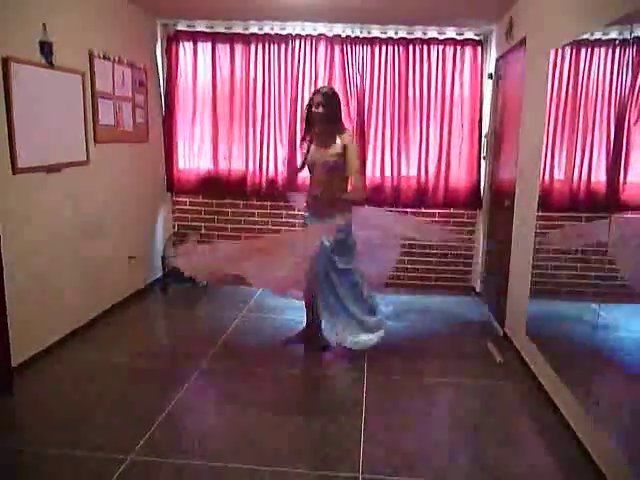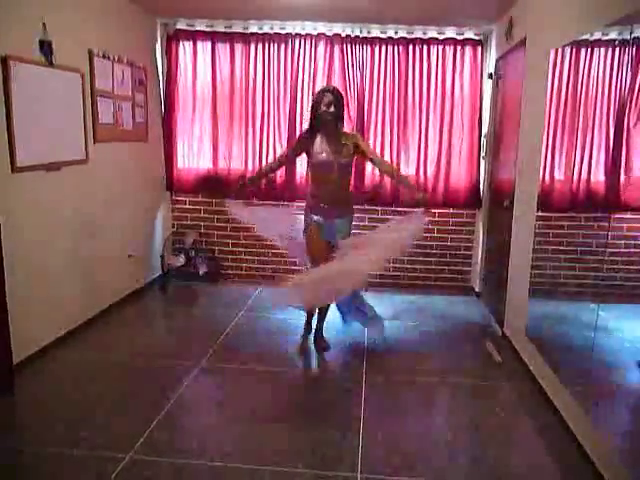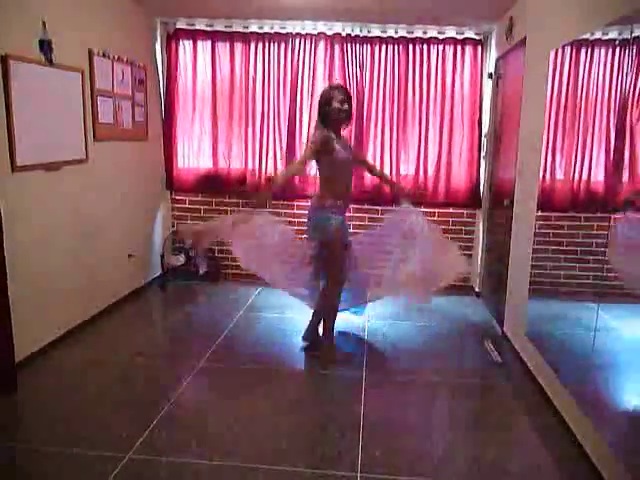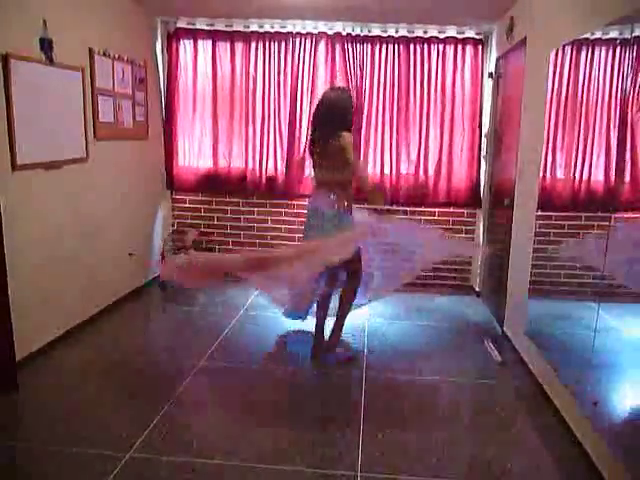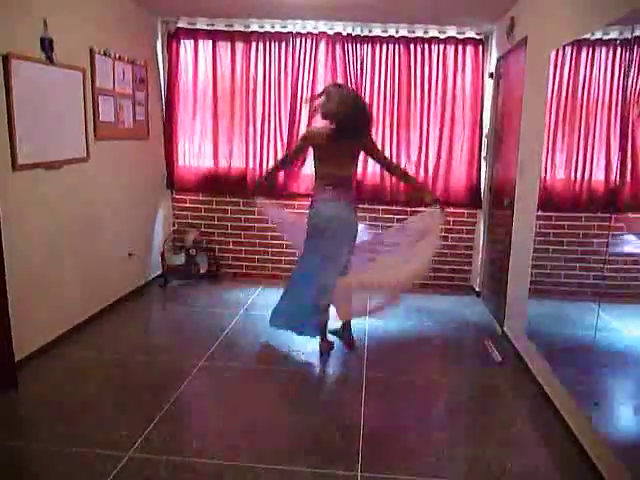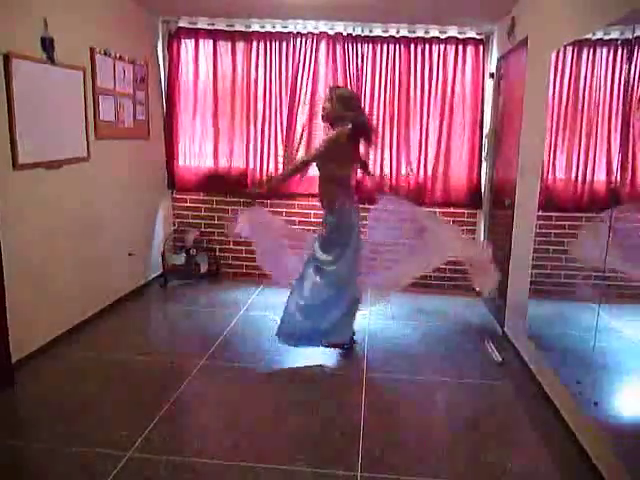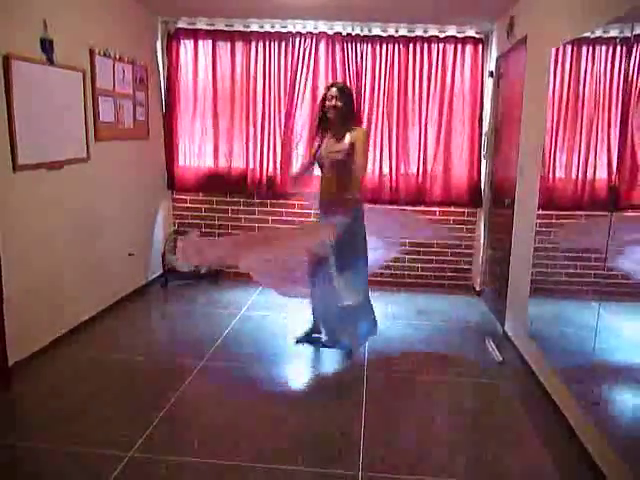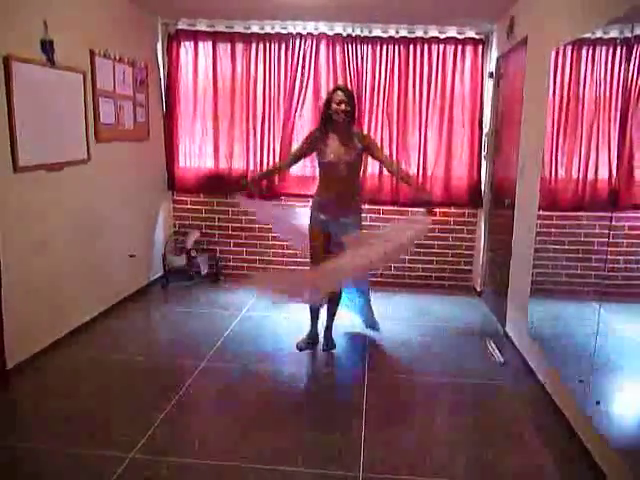
dt=0.2s
person 1, frame 1
left shoulder: (346, 138)
right shoulder: (311, 138)
left elbow: (354, 167)
left wrist: (357, 191)
left hip: (337, 213)
right hip: (313, 212)
left knee: (329, 273)
right knee: (311, 273)
left ankle: (320, 332)
right ankle: (311, 328)
person 1, frame 2
left shoulder: (352, 140)
right shoulder: (309, 138)
left elbow: (381, 163)
right elbow: (280, 162)
left wrist: (412, 188)
right wrist: (248, 181)
left hip: (342, 215)
right hip: (315, 213)
left ankle: (319, 330)
right ankle: (310, 323)
person 1, frame 3
left shoulder: (342, 140)
right shoulder: (321, 136)
left elbow: (366, 165)
right elbow: (297, 165)
left wrist: (395, 186)
right wrist: (269, 191)
left hip: (337, 211)
right hip: (326, 211)
left knee: (334, 276)
right knee: (336, 278)
left ankle: (314, 328)
right ankle: (326, 341)
person 1, frame 4
left shoulder: (318, 138)
right shoulder: (344, 138)
right elbow: (357, 172)
right wrist: (376, 198)
left hip: (317, 206)
right hip: (336, 210)
left knee: (329, 276)
right knee: (353, 275)
left ankle: (319, 340)
right ankle: (333, 341)
person 1, frame 5
left shoulder: (315, 134)
right shoulder: (360, 137)
left elbow: (286, 161)
right elbow: (390, 166)
left wrist: (266, 178)
right wrist: (422, 190)
left hip: (322, 206)
right hip: (347, 207)
left knee: (317, 270)
right knee: (339, 269)
left ankle: (322, 337)
right ankle: (345, 330)
person 1, frame 6
left shoulder: (340, 134)
right shoulder: (349, 135)
left elbow: (306, 161)
right elbow: (362, 165)
left wrist: (271, 184)
left hip: (339, 209)
right hip: (342, 207)
left knee: (335, 272)
right knee: (337, 271)
left ankle: (342, 334)
right ankle: (340, 329)
person 1, frame 7
left shoulder: (357, 134)
right shoulder: (323, 134)
left elbow: (359, 163)
right elbow: (312, 161)
left wrist: (356, 190)
right wrist: (295, 178)
left hip: (346, 211)
right hip: (326, 209)
left knee: (340, 271)
right knee: (317, 268)
left ankle: (347, 335)
right ankle: (318, 325)
person 1, frame 8
left shoulder: (362, 139)
right shoulder: (318, 137)
left elbow: (389, 164)
right elbow: (288, 161)
left wrist: (417, 188)
right wrist: (255, 179)
left hip: (349, 214)
right hip: (321, 211)
left ankle: (329, 330)
right ankle: (313, 330)
